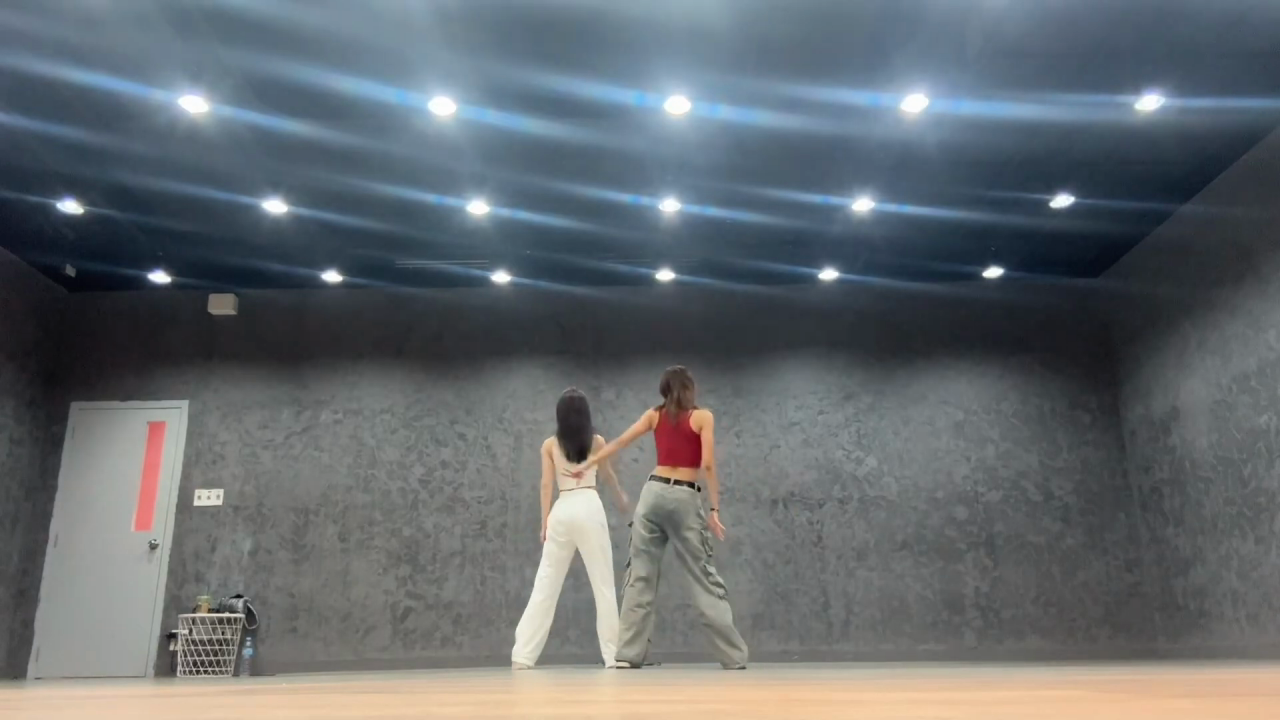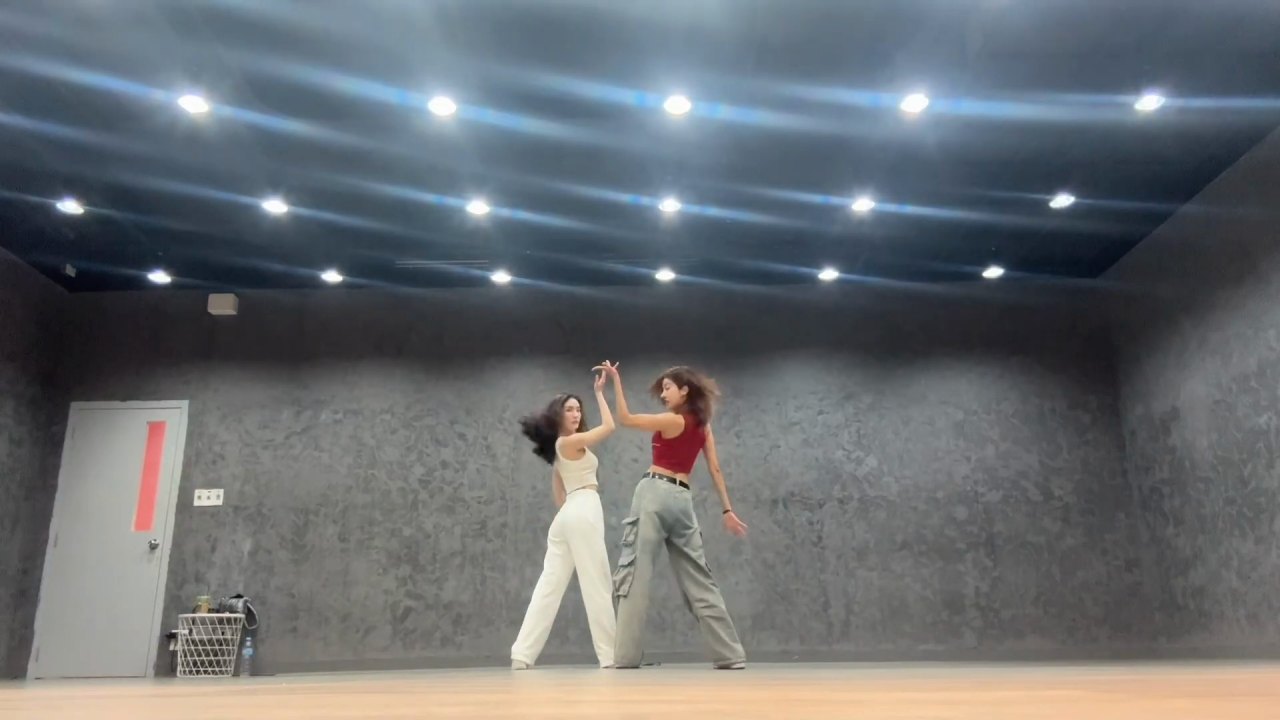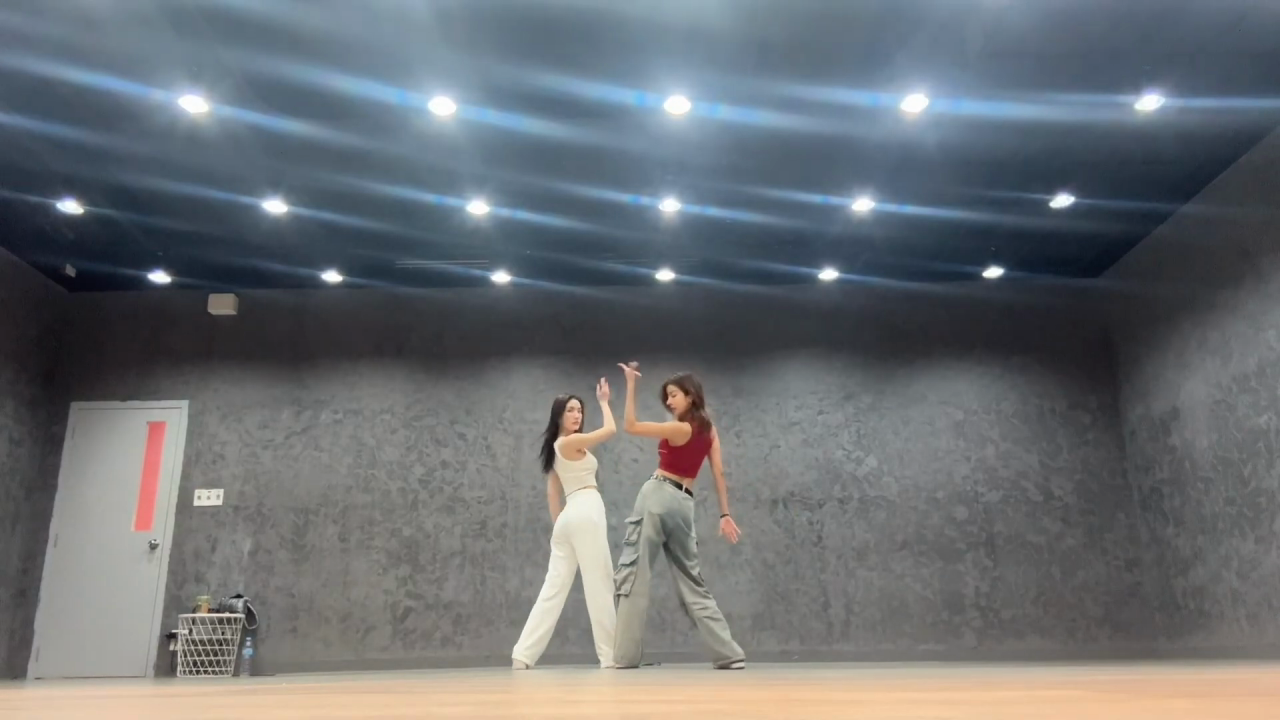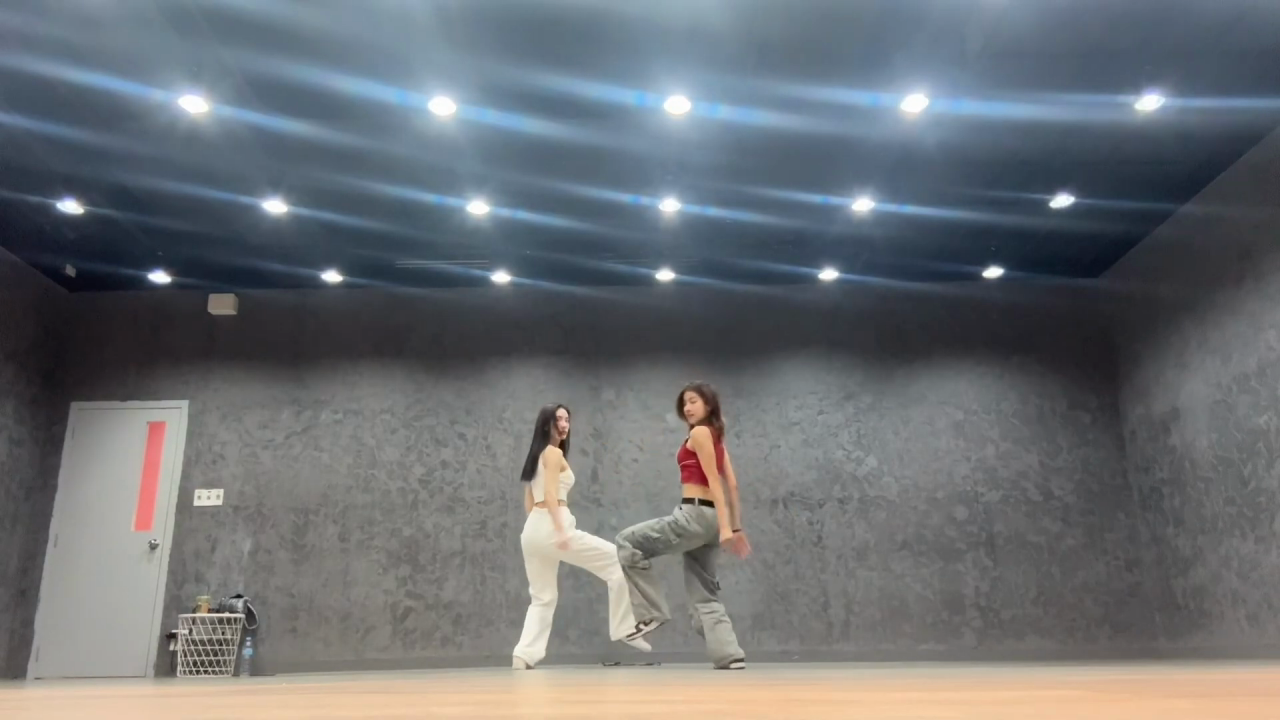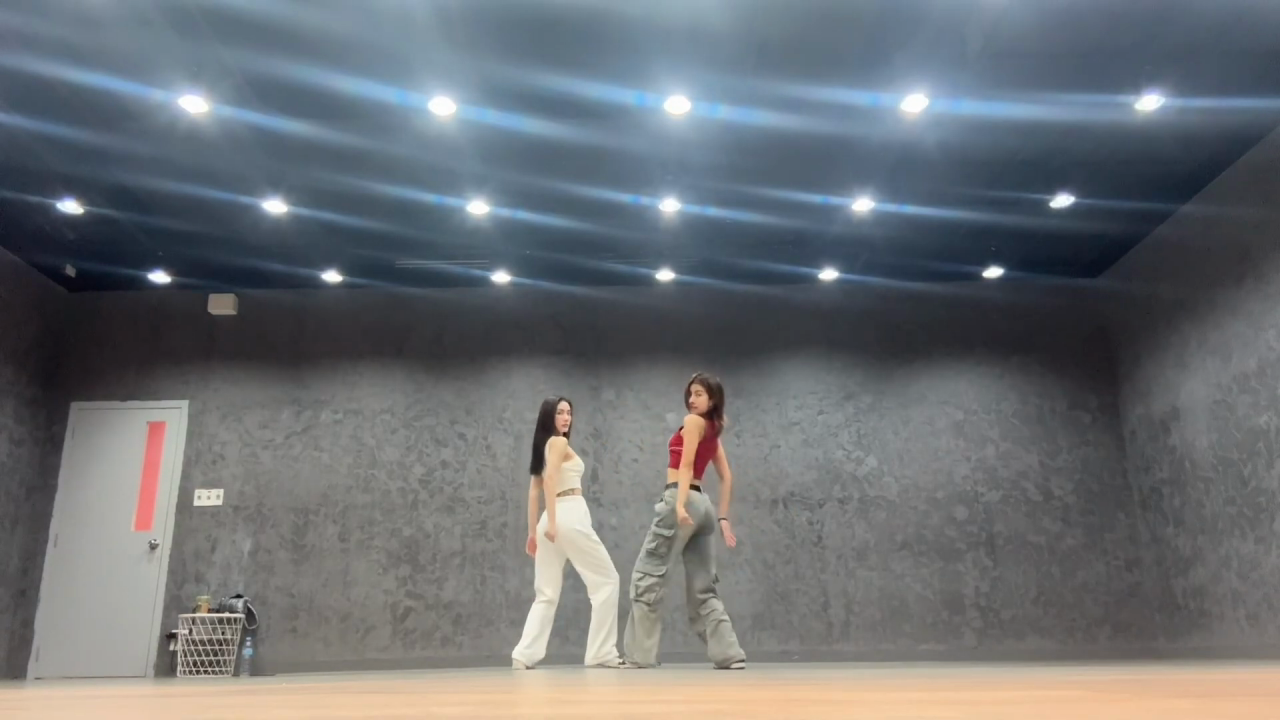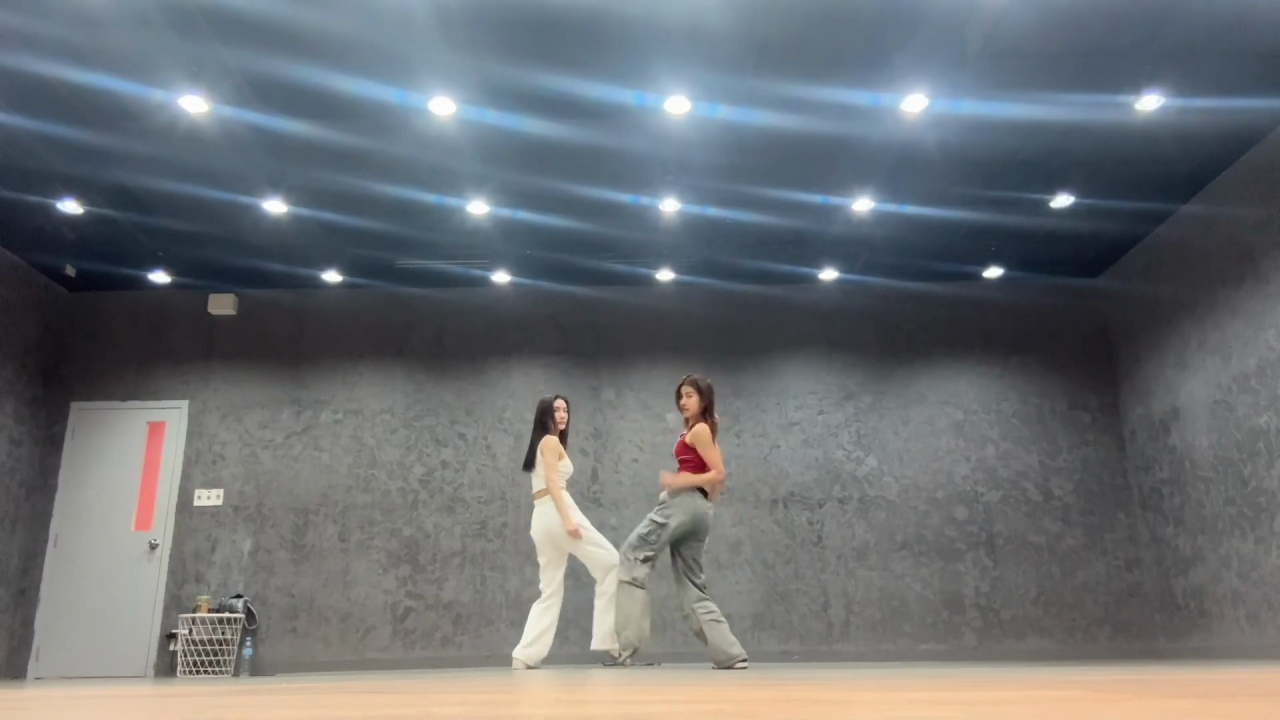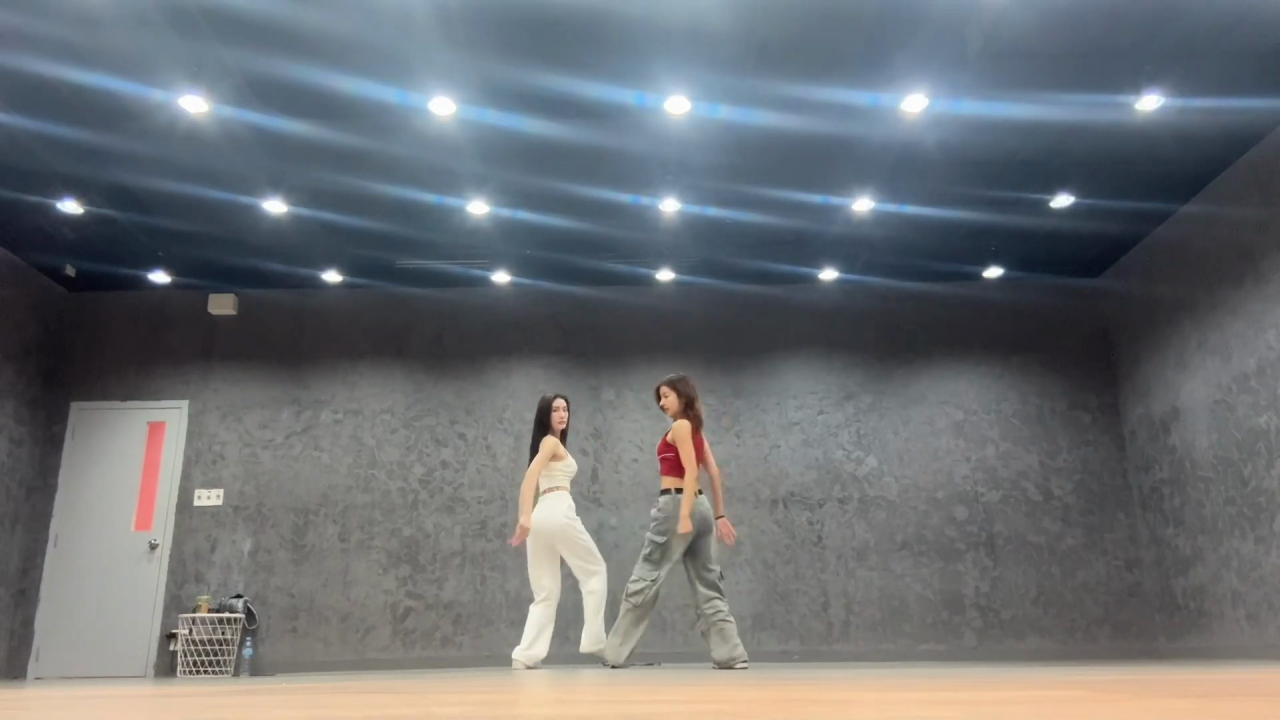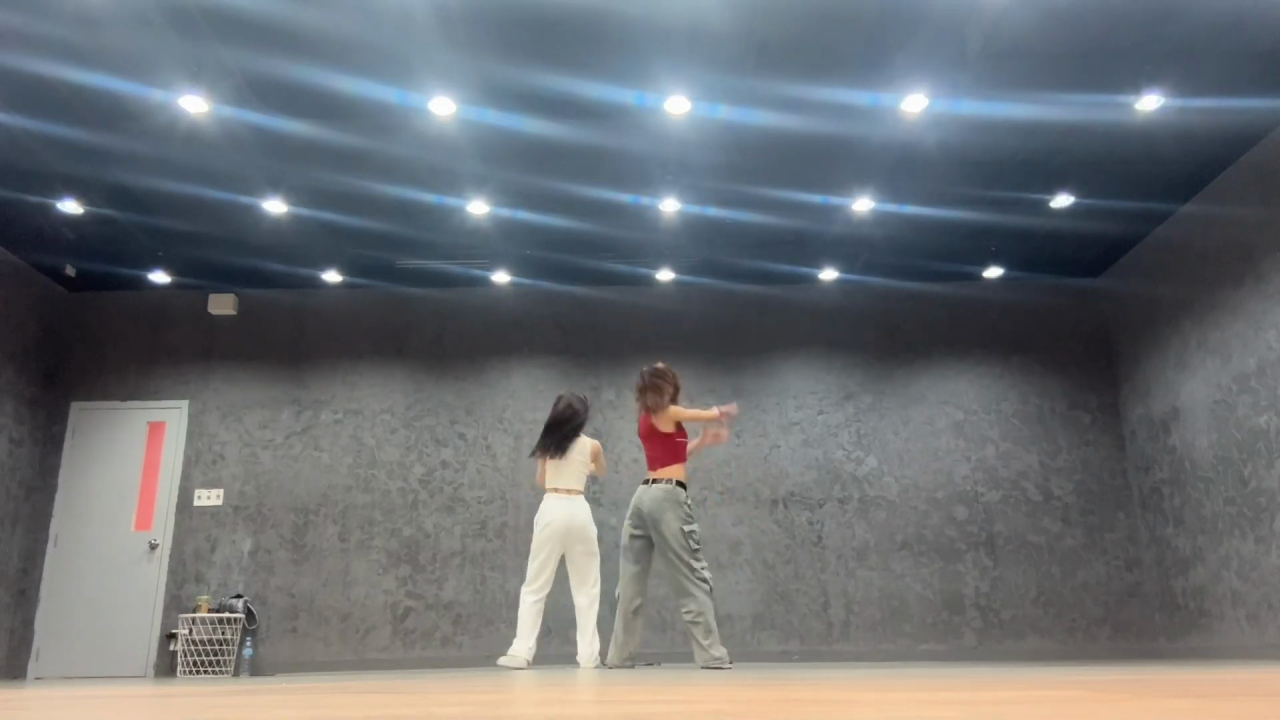
dt=0.4s
person 1, frame 1
left shoulder: (655, 415)
right shoulder: (703, 417)
left elbow: (619, 443)
right elbow: (709, 465)
left wrist: (587, 465)
right wrist: (714, 510)
left hip: (654, 494)
right hip: (686, 498)
left knee: (641, 576)
right knee: (704, 578)
left ankle: (628, 654)
right ankle: (734, 654)
person 1, frame 2
left shoulder: (673, 421)
right shoulder: (702, 424)
left elbow: (626, 419)
right elbow: (715, 469)
left wrist: (616, 380)
right wrist: (727, 510)
left hip: (654, 493)
right hip: (682, 499)
left knee: (635, 573)
right knee: (698, 578)
left ankle: (626, 655)
right ankle: (730, 654)
person 1, frame 3
left shoulder: (680, 429)
right shoulder: (708, 428)
left elbow: (630, 425)
right elbow: (719, 472)
left wrist: (631, 385)
right wrist: (725, 514)
left hip: (656, 497)
right hip: (682, 504)
left knee: (633, 575)
right knee: (691, 581)
left ankle: (625, 655)
right ankle: (729, 653)
person 1, frame 4
left shoulder: (700, 433)
right shoulder: (715, 436)
left elbow: (713, 481)
right elbow: (731, 483)
left wrist: (723, 525)
right wrist: (736, 528)
left hip: (695, 515)
right hip: (708, 518)
left knee: (629, 542)
right knee: (704, 593)
left ankle: (652, 613)
right ankle: (728, 653)
person 1, frame 5
left shoulder: (694, 422)
right shoulder: (712, 431)
left elbow: (685, 463)
right elbow: (726, 478)
left wrist: (679, 504)
right wrist: (723, 518)
left hip: (677, 500)
right hip: (701, 506)
left knee: (649, 576)
right knee: (702, 587)
left ankle: (639, 654)
right ankle: (728, 654)
person 1, frame 6
left shoulder: (698, 430)
right shoulder: (704, 430)
left elbow: (717, 474)
right elbow: (717, 473)
left wrist: (681, 482)
left hip: (684, 504)
right hip: (699, 509)
left knee: (633, 555)
right knee: (694, 589)
left ankle: (631, 638)
right ankle: (730, 654)
person 1, frame 7
left shoulder: (680, 426)
right shoulder: (696, 428)
left elbow: (690, 471)
right elbow: (714, 473)
left wrist: (684, 515)
right wrist: (719, 515)
left hip: (674, 504)
right hip: (699, 507)
left knee: (646, 578)
right knee: (707, 585)
left ankle: (618, 653)
right ankle: (731, 653)
person 1, frame 8
left shoulder: (647, 417)
right shoulder: (668, 413)
right elbow: (714, 415)
left wrist: (707, 438)
right wrist: (724, 412)
left hip: (645, 497)
right hip: (668, 498)
left knee: (632, 580)
right knee: (692, 577)
left ankle: (621, 654)
right ankle: (712, 654)
person 2, frame 1
left shoulder: (550, 444)
right shoulder: (595, 441)
left elbow: (546, 484)
right elbow: (608, 474)
left wrist: (545, 521)
right wrist: (621, 496)
left hip: (562, 511)
right hip: (589, 509)
left knee: (546, 585)
right knee: (604, 583)
left ankle: (523, 655)
right ankle: (614, 653)
person 2, frame 2
left shoulder: (557, 446)
right shoulder: (571, 441)
right elbow: (609, 427)
right wrist: (599, 393)
left hip: (566, 516)
right hip: (584, 512)
left knee: (549, 586)
right knee: (596, 584)
left ankle: (522, 653)
right ankle: (609, 654)
person 2, frame 3
left shoulder: (555, 448)
right shoulder: (570, 440)
right elbow: (610, 429)
left wrist: (556, 525)
right wrist: (603, 401)
left hip: (567, 516)
right hip: (587, 512)
left knee: (554, 588)
right knee: (599, 584)
left ankle: (523, 654)
right ankle: (610, 655)
person 2, frame 4
left shoulder: (537, 455)
right shoulder: (554, 452)
right elbow: (550, 493)
right wrist: (561, 531)
left hip: (532, 531)
right hip: (553, 528)
left knee: (543, 599)
right knee: (615, 561)
left ankle: (525, 654)
right ankle: (625, 629)
person 2, frame 5
left shoulder: (542, 449)
right shoulder: (558, 442)
left elbow: (534, 493)
right elbow: (553, 479)
left wrist: (533, 532)
right wrist: (553, 522)
left hip: (552, 520)
right hip: (570, 518)
left knee: (547, 594)
right knee: (605, 582)
left ankle: (524, 655)
right ankle: (601, 653)
person 2, frame 6
left shoulder: (541, 445)
right shoulder: (550, 441)
right elbow: (552, 484)
right wrist: (568, 519)
left hip: (541, 522)
right hip: (554, 518)
left knee: (550, 593)
right knee: (610, 565)
left ankle: (525, 654)
right ankle: (607, 638)
person 2, frame 7
left shoulder: (548, 445)
right shoulder: (551, 442)
left elbow: (533, 484)
right elbow: (531, 476)
left wrist: (522, 523)
right wrist: (527, 517)
left hip: (542, 522)
right hip: (555, 515)
left knee: (546, 594)
right knee: (594, 572)
left ankle: (526, 655)
right ankle: (594, 640)
person 2, frame 8
left shoulder: (549, 443)
right shoulder: (593, 446)
left hip: (552, 510)
right hip: (580, 512)
left knee: (535, 587)
right knee: (587, 588)
left ankle: (520, 652)
right ankle: (589, 655)
